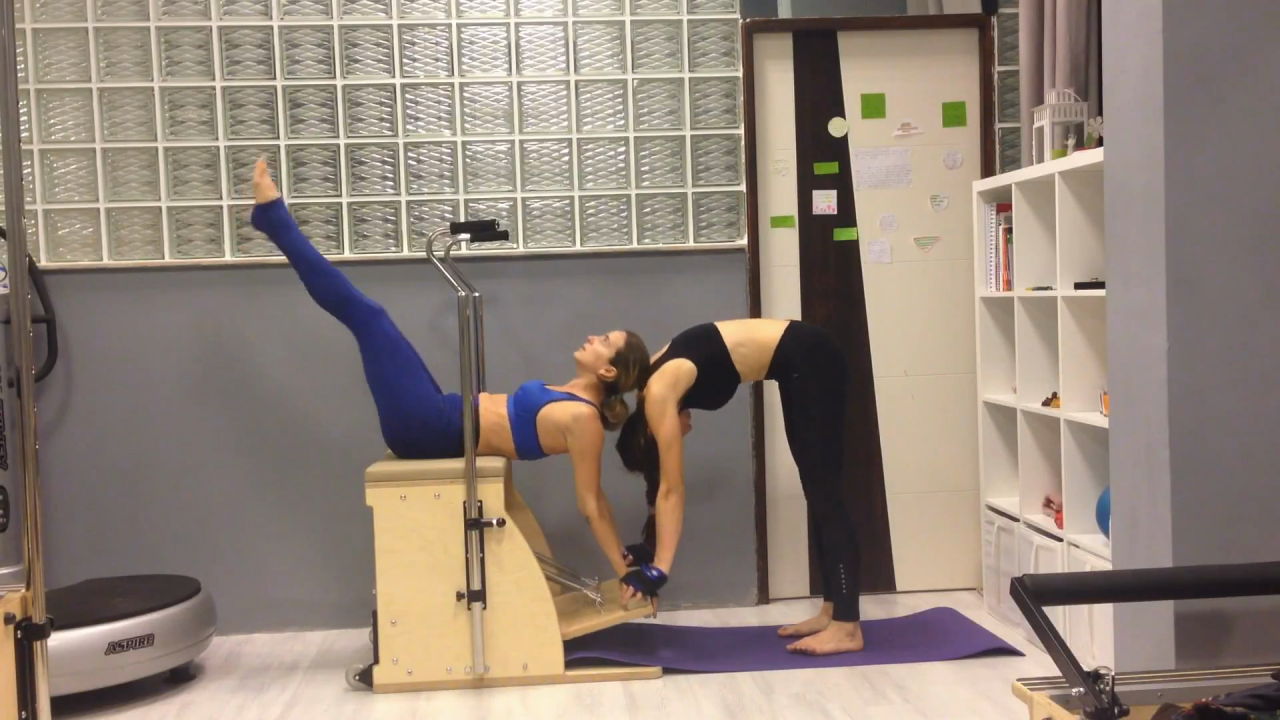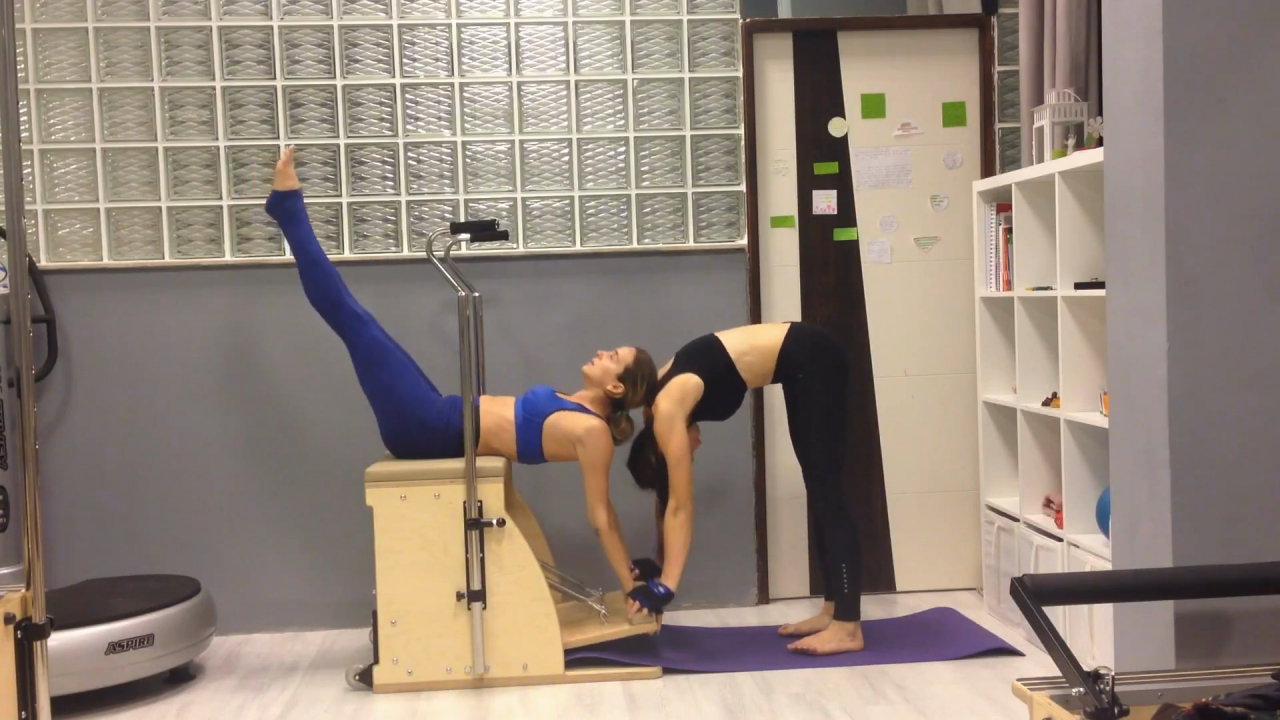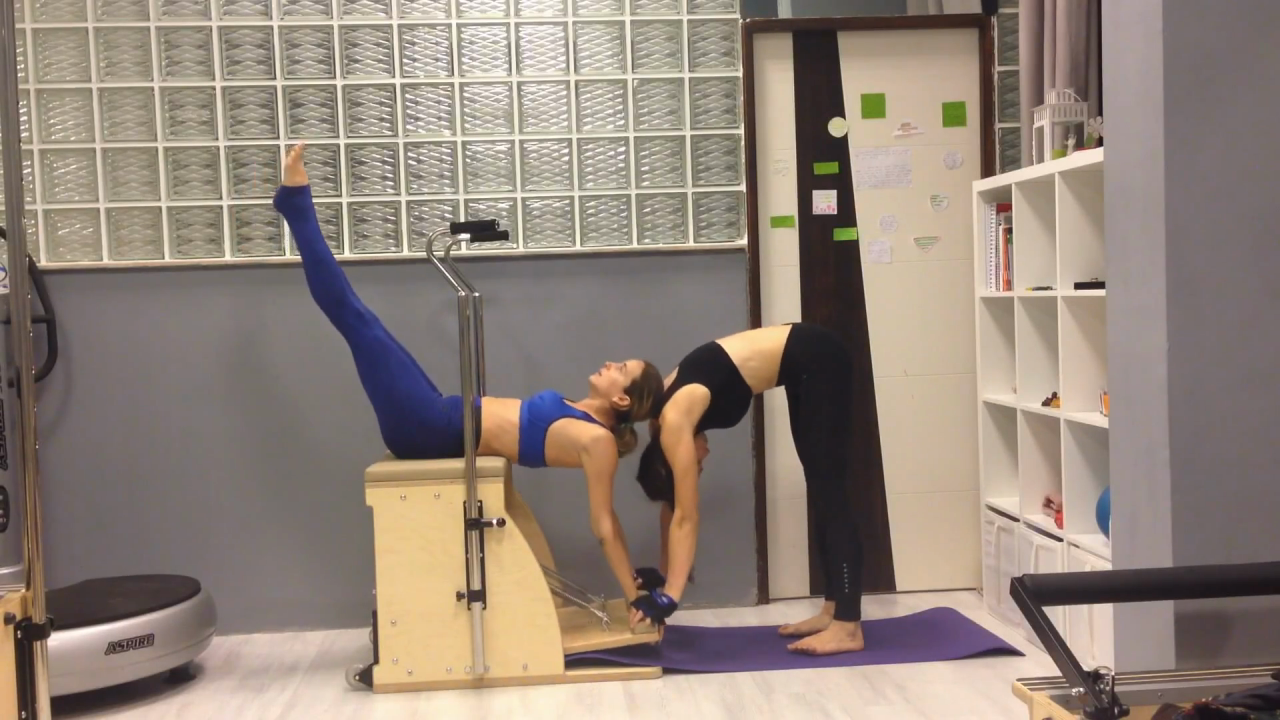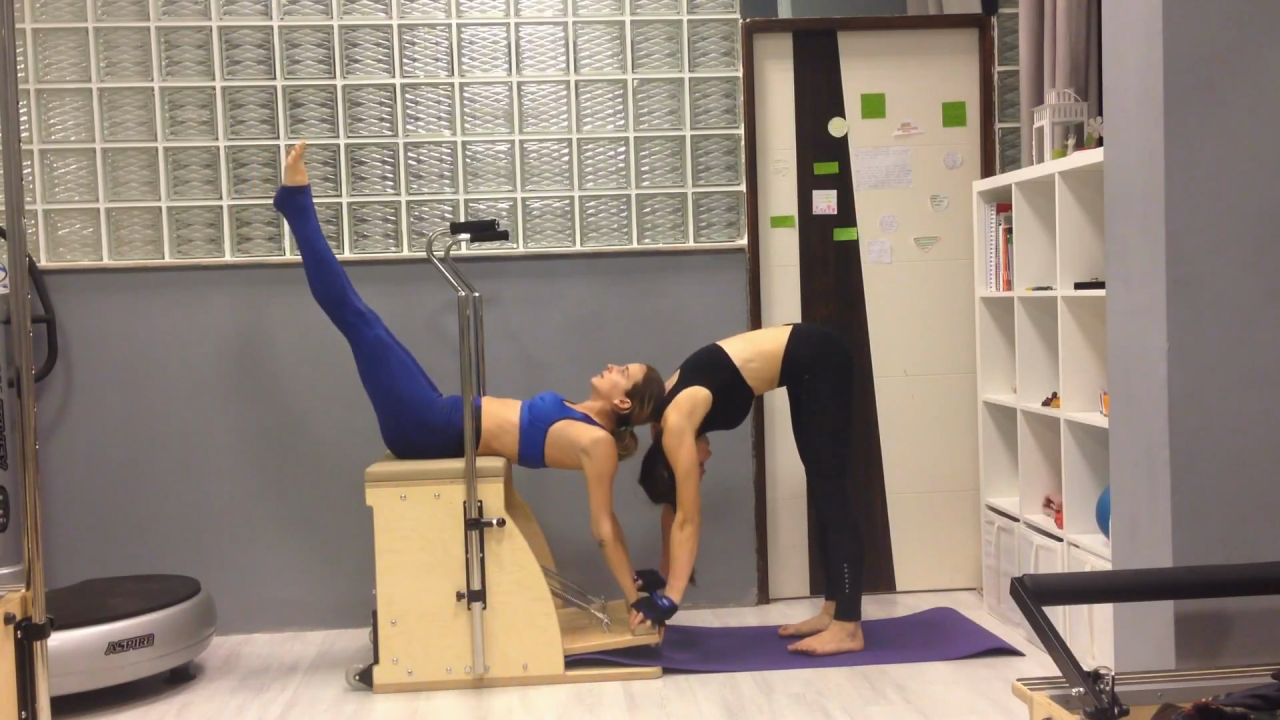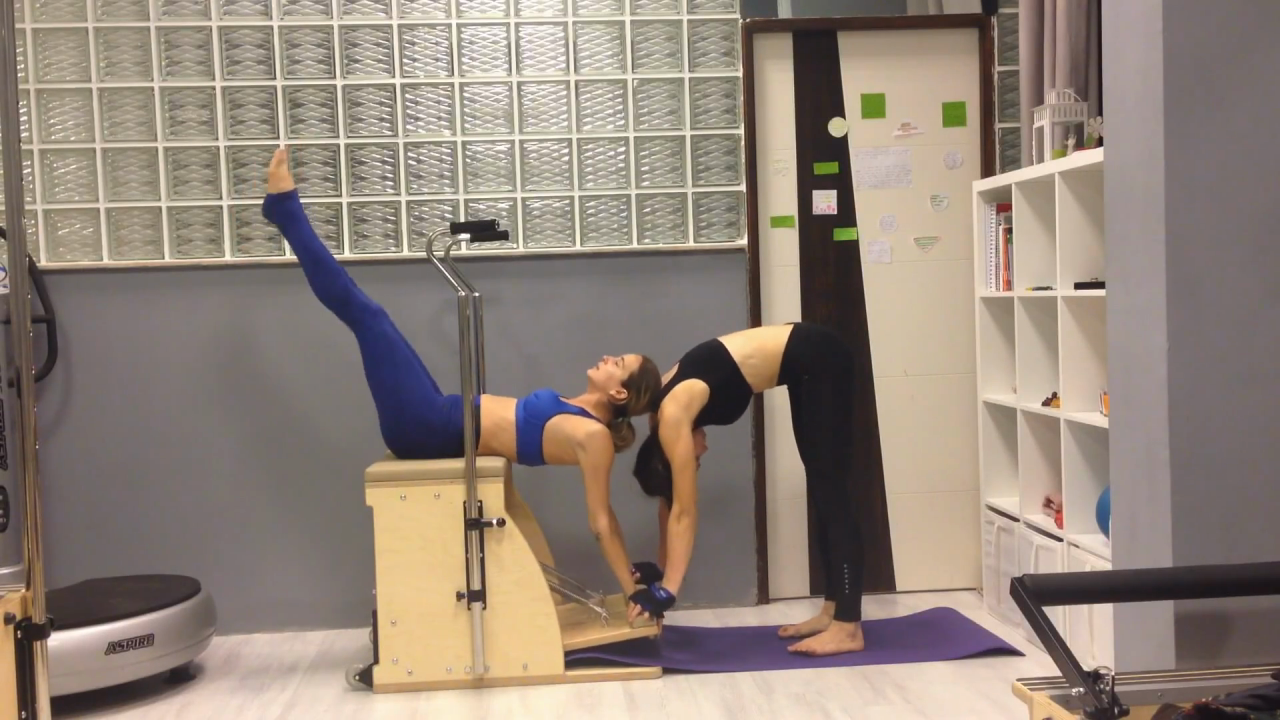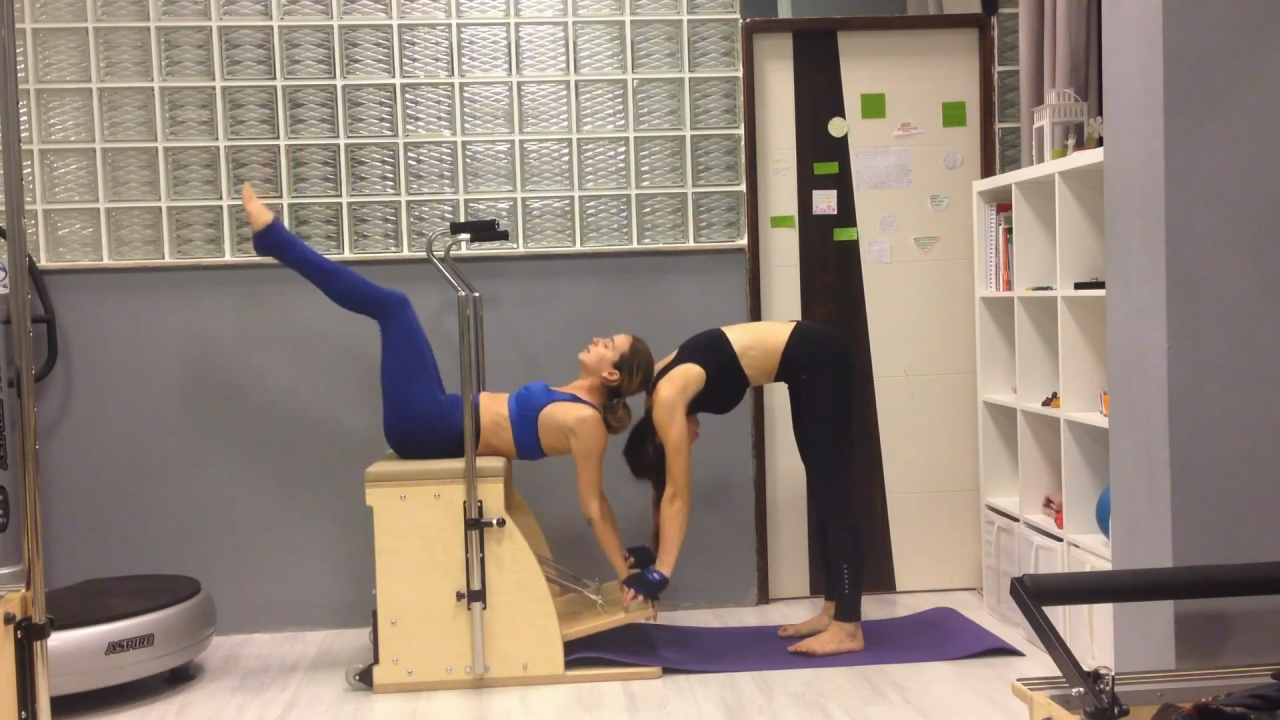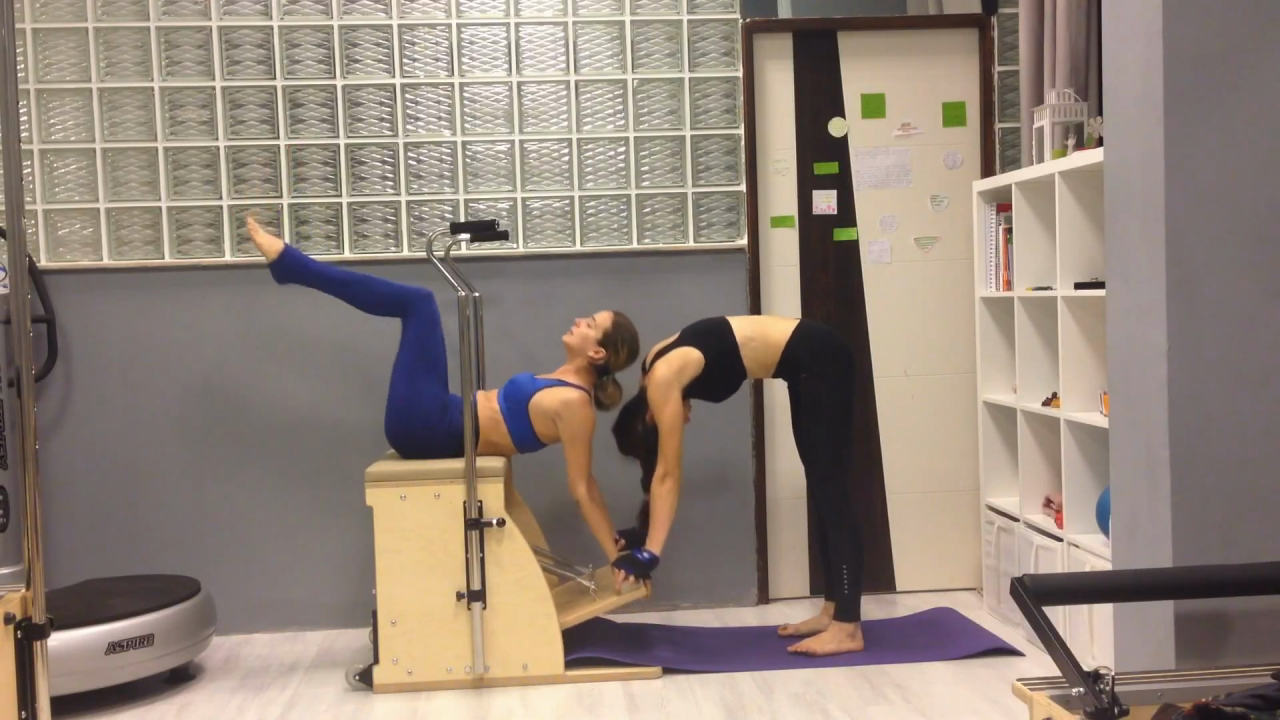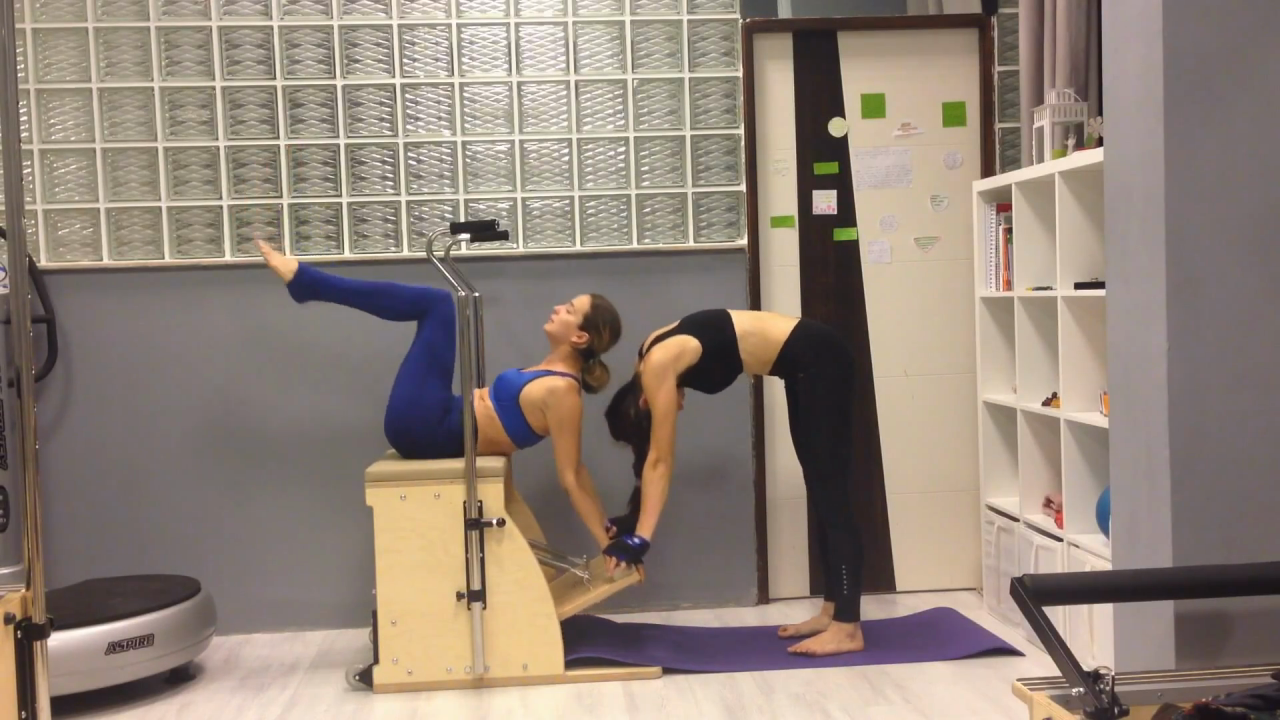
dt=0.2s
person 1, frame 1
left shoulder: (584, 419)
right shoulder: (572, 399)
left elbow: (591, 504)
left wrist: (625, 573)
left hip: (430, 432)
right hip: (440, 419)
left knee: (368, 317)
right knee: (366, 316)
left ankle: (274, 215)
person 1, frame 2
left shoulder: (592, 432)
right shoulder: (578, 409)
left elbow: (601, 517)
left wrist: (632, 587)
left hip: (432, 433)
right hip: (440, 421)
left knee: (354, 322)
right knee: (356, 321)
left ankle: (289, 205)
person 1, frame 3
left shoulder: (597, 440)
right shoulder: (583, 417)
left elbow: (605, 527)
left wrist: (637, 596)
left hip: (431, 433)
right hip: (441, 420)
left knee: (358, 323)
right knee: (359, 320)
left ankle: (298, 202)
person 1, frame 4
left shoulder: (597, 442)
right shoulder: (584, 419)
left elbow: (605, 528)
left wrist: (637, 599)
left hip: (430, 432)
right hip: (441, 420)
left knee: (358, 321)
right knee: (358, 317)
left ankle: (298, 200)
person 1, frame 5
left shoulder: (594, 436)
right shoulder: (580, 414)
left elbow: (603, 522)
left wrist: (634, 590)
left hip: (428, 430)
right hip: (441, 422)
left knee: (367, 317)
right knee: (368, 316)
left ankle: (285, 205)
person 1, frame 6
left shoulder: (586, 421)
right shoulder: (573, 402)
left elbow: (595, 507)
left wrist: (628, 574)
left hip: (426, 430)
right hip: (439, 423)
left knee: (394, 307)
right knee: (393, 309)
left ankle: (274, 235)
right ankle: (274, 236)
person 1, frame 7
left shoulder: (574, 405)
right shoulder: (563, 385)
left elbow: (583, 490)
left wrist: (618, 556)
left hip: (425, 430)
right hip: (436, 426)
left knee: (418, 303)
right knee: (418, 305)
left ankle: (288, 261)
right ankle: (289, 262)
person 1, frame 8
left shoulder: (561, 392)
right shoulder: (552, 372)
left elbow: (573, 477)
left wrist: (608, 544)
left hip: (423, 429)
right hip: (434, 428)
left knee: (438, 304)
right knee: (436, 305)
left ankle: (304, 279)
right ankle: (305, 280)
person 2, frame 1
left shoulder: (659, 395)
right shoulder: (652, 386)
left elbow: (671, 491)
right elbow: (665, 486)
left wrist: (658, 570)
right wrist: (649, 546)
left hip: (812, 360)
right hip: (800, 362)
left knee: (823, 492)
right knee: (817, 491)
left ankle: (847, 628)
right ankle: (832, 612)
person 2, frame 2
left shoulder: (667, 412)
right shoulder: (659, 404)
left elbow: (680, 508)
right elbow: (669, 499)
left wrist: (664, 587)
right wrist: (658, 566)
left hip: (816, 361)
right hip: (803, 363)
left knee: (825, 492)
right knee: (819, 491)
left ankle: (848, 628)
right ankle: (834, 611)
person 2, frame 3
left shoulder: (675, 423)
right shoulder: (665, 414)
left elbow: (685, 517)
right elbow: (672, 507)
left wrist: (668, 596)
right wrist: (663, 577)
left hip: (819, 361)
right hip: (805, 362)
left knee: (828, 492)
right knee: (821, 491)
left ankle: (848, 628)
right ankle: (834, 611)
person 2, frame 4
left shoulder: (676, 425)
right shoulder: (668, 415)
left elbow: (686, 519)
right elbow: (674, 509)
left wrist: (668, 597)
right wrist: (663, 577)
left hip: (821, 361)
right hip: (807, 362)
left knee: (829, 493)
right knee: (821, 492)
left ankle: (848, 628)
right ankle: (834, 611)
person 2, frame 5
left shoulder: (672, 416)
right shoulder: (667, 406)
left elbow: (684, 512)
right elbow: (671, 502)
left wrist: (665, 589)
right wrist: (661, 568)
left hip: (820, 362)
right hip: (808, 363)
left knee: (831, 494)
right knee: (822, 492)
left ankle: (848, 629)
right ankle: (834, 611)
person 2, frame 6
left shoulder: (667, 398)
right shoulder: (663, 390)
left elbow: (677, 495)
right elbow: (669, 490)
left wrist: (658, 572)
right wrist: (653, 554)
left hip: (820, 361)
right hip: (808, 363)
left knee: (830, 493)
right knee: (822, 492)
left ankle: (848, 628)
right ankle: (833, 612)
person 2, frame 7
left shoulder: (663, 379)
right shoulder: (657, 370)
left elbow: (668, 475)
right elbow: (662, 471)
left wrist: (648, 552)
right wrist: (641, 533)
left hip: (820, 360)
right hip: (808, 364)
left knee: (830, 493)
right knee: (822, 492)
left ankle: (848, 629)
right ankle: (834, 612)
person 2, frame 8
left shoulder: (659, 365)
right shoulder: (654, 357)
left elbow: (659, 461)
right elbow: (655, 458)
left wrist: (639, 537)
right wrist: (634, 520)
left hip: (819, 361)
right hip: (807, 364)
left knee: (829, 493)
right knee: (821, 492)
left ankle: (847, 629)
right ankle: (833, 612)
